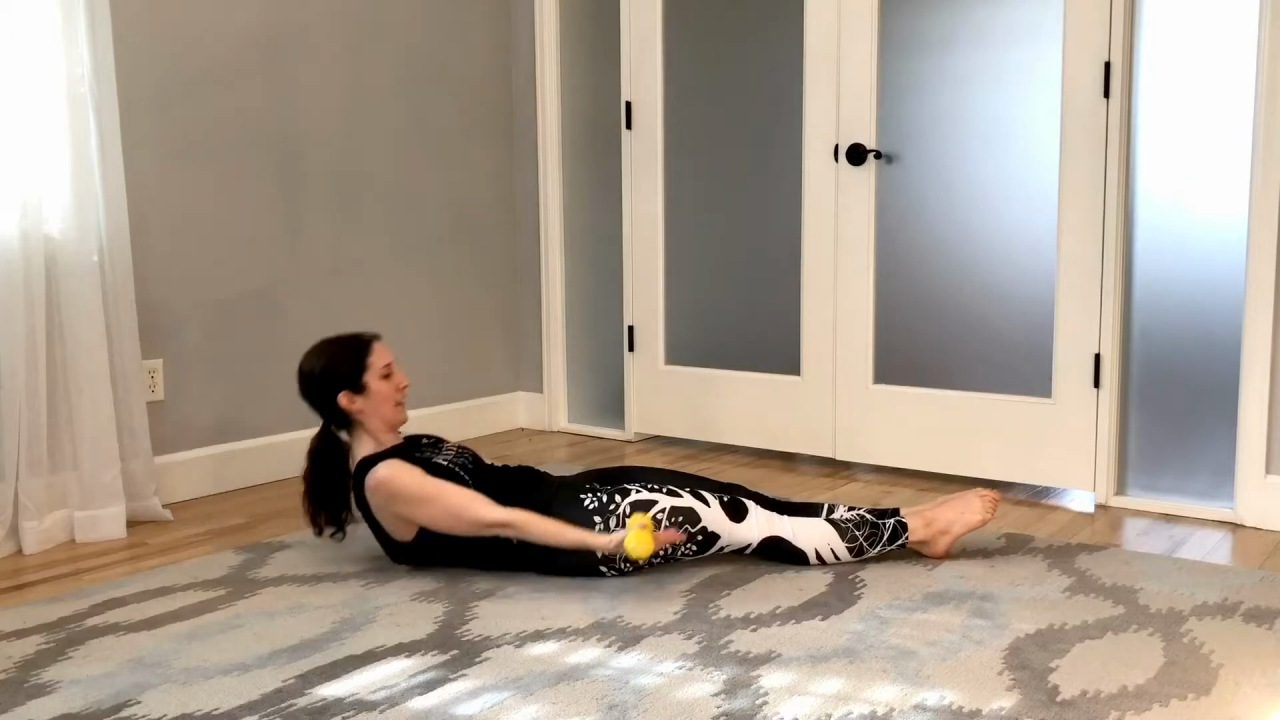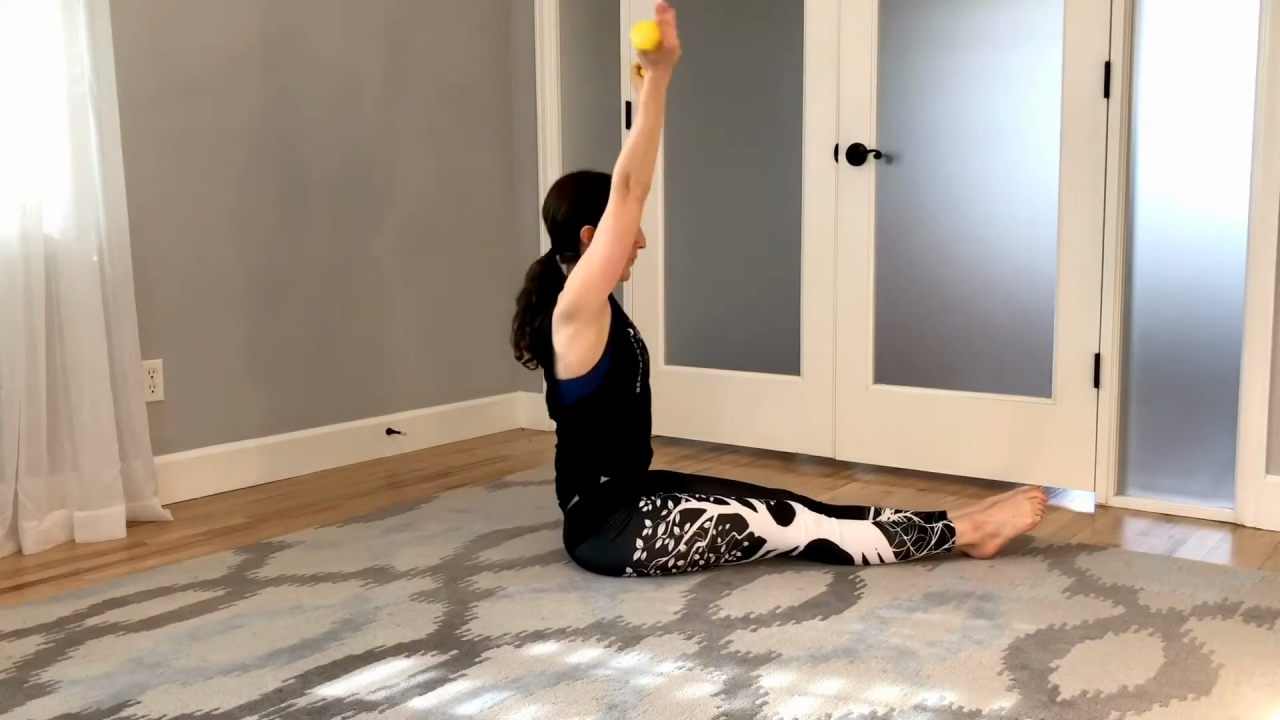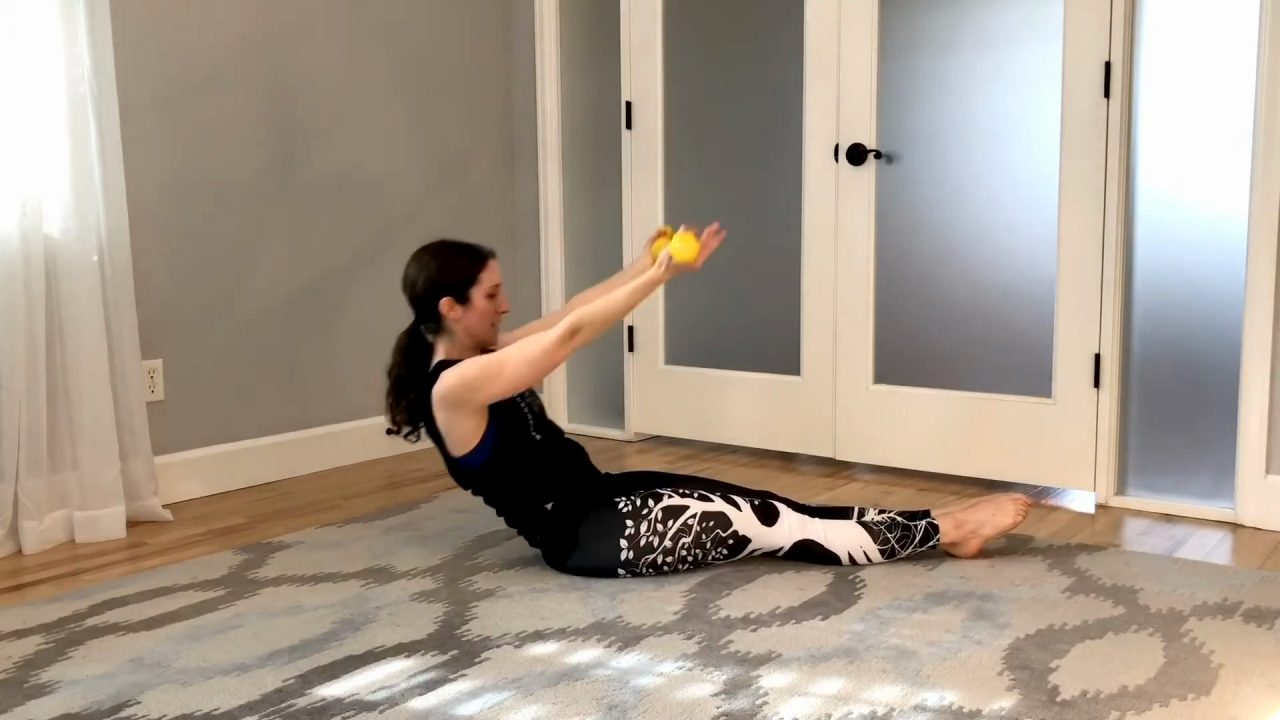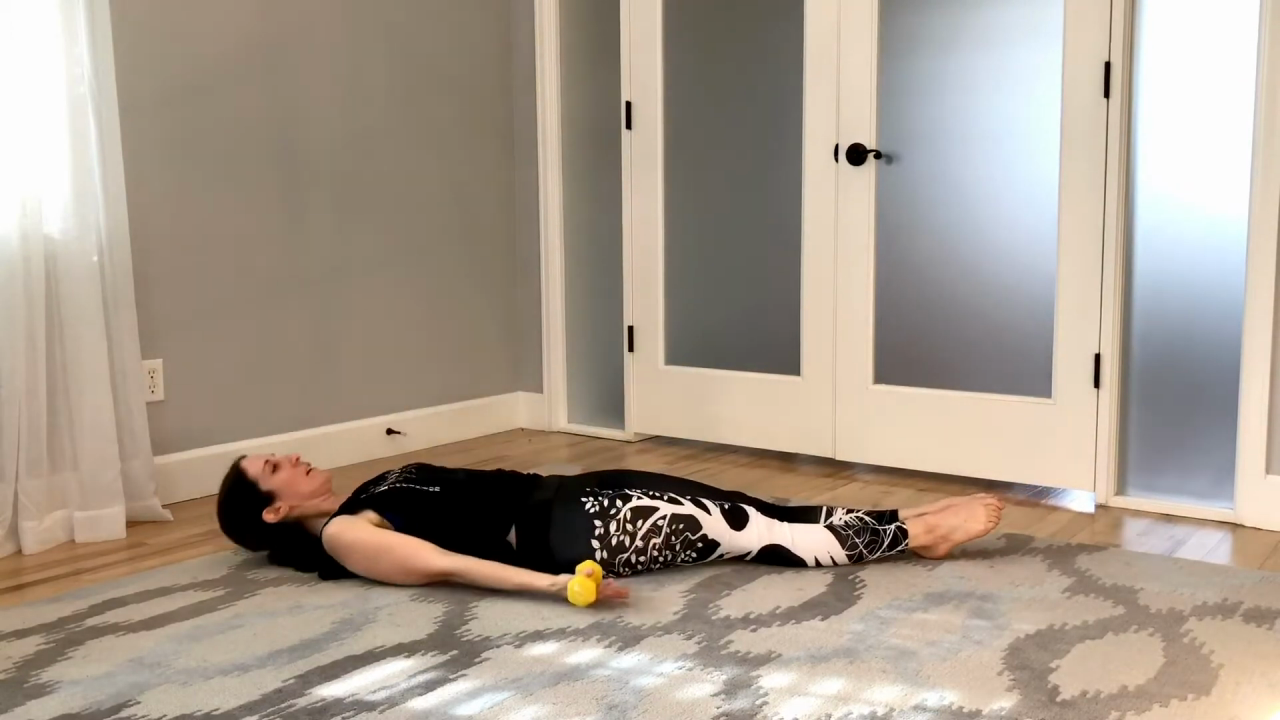
dt=1s
person 1, frame 1
left shoulder: (407, 451)
right shoulder: (384, 480)
right elbow: (501, 520)
left wrist: (606, 530)
right wrist: (608, 541)
left hip: (571, 498)
right hip: (571, 532)
left knee: (734, 505)
right knee: (745, 525)
left ankle: (904, 524)
right ankle: (912, 528)
person 1, frame 2
left shoulder: (590, 307)
right shoulder: (577, 305)
left elbow: (625, 196)
right elbow: (628, 193)
left wrist: (652, 88)
right wrist: (658, 81)
left hip: (630, 498)
right hip: (610, 528)
left knee: (791, 509)
right knee: (786, 525)
left ankle: (954, 525)
right ankle: (960, 534)
person 1, frame 3
left shoulder: (472, 360)
right shoulder: (455, 386)
left elbow: (560, 322)
right elbow: (569, 333)
left wrist: (644, 267)
right wrist: (661, 275)
left hip: (598, 501)
right hip: (582, 535)
left knee: (766, 509)
right knee: (766, 526)
left ankle: (934, 524)
right ankle: (940, 533)
person 1, frame 4
left shoulder: (368, 502)
right shoulder: (344, 536)
right elbow: (445, 562)
right wrist: (552, 583)
left hip: (552, 495)
right hip: (554, 530)
left knee: (736, 507)
right knee: (735, 528)
left ankle: (897, 521)
right ankle: (911, 533)
